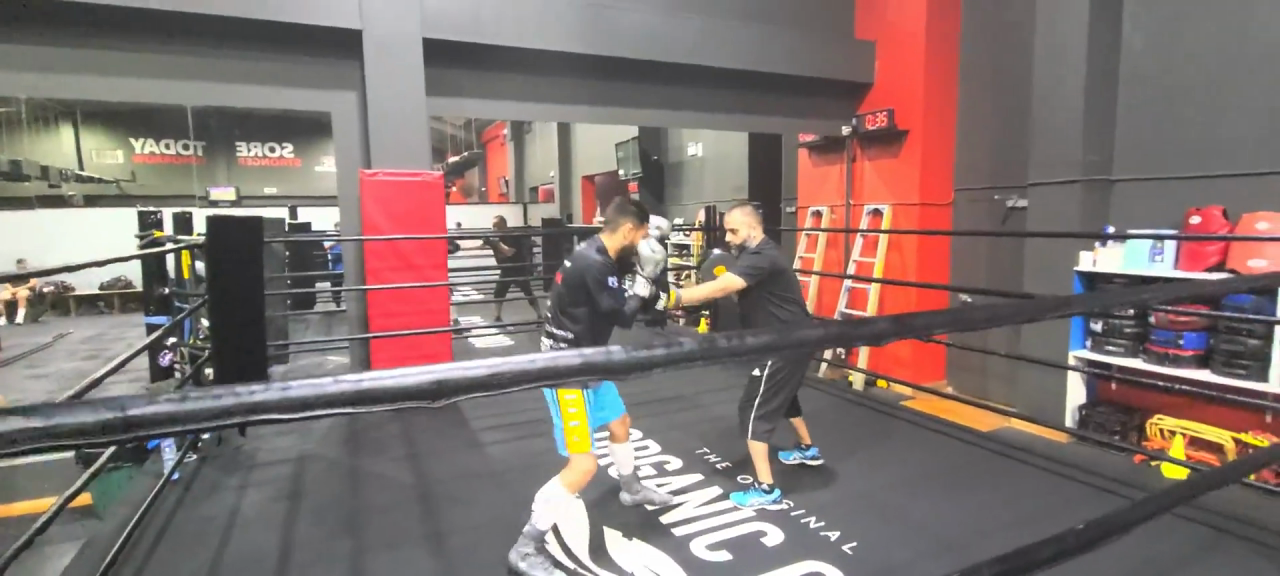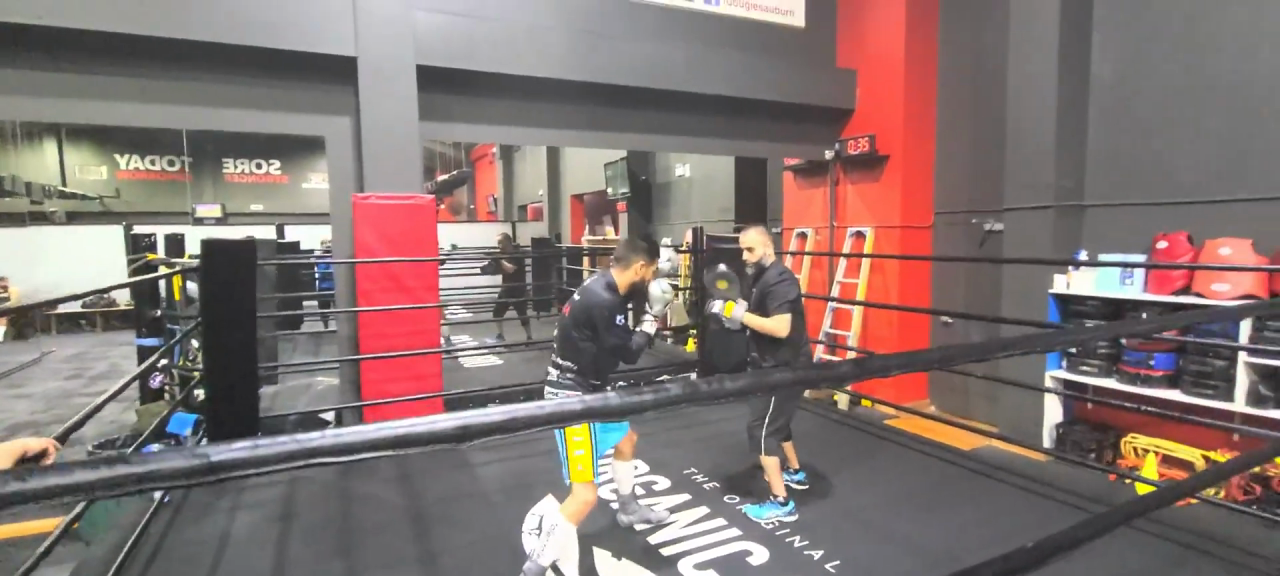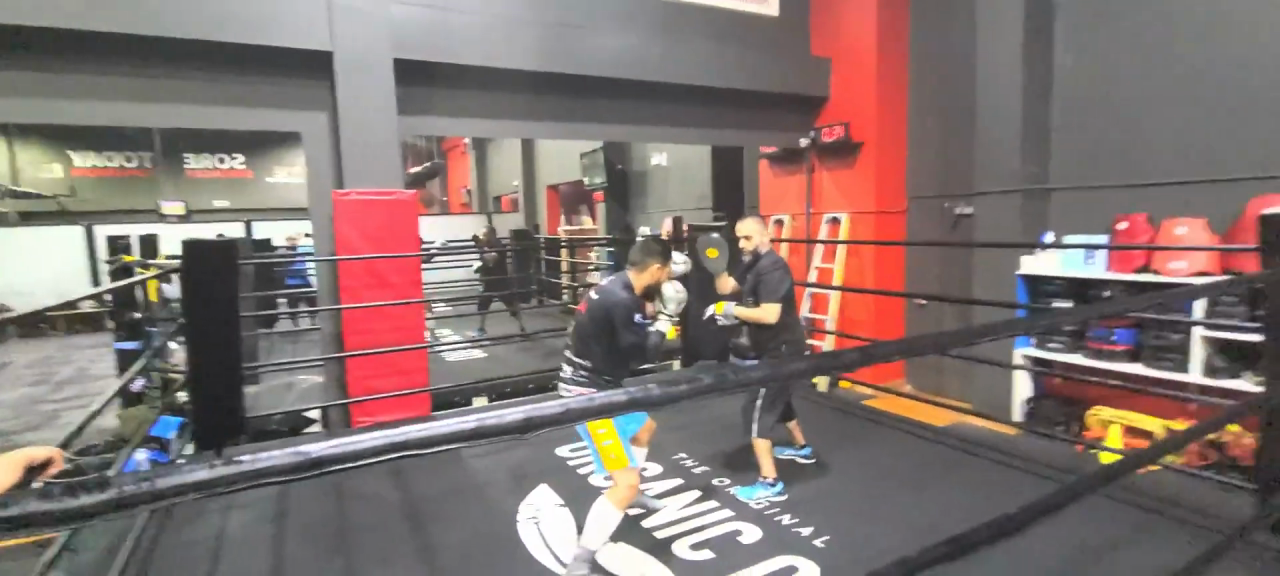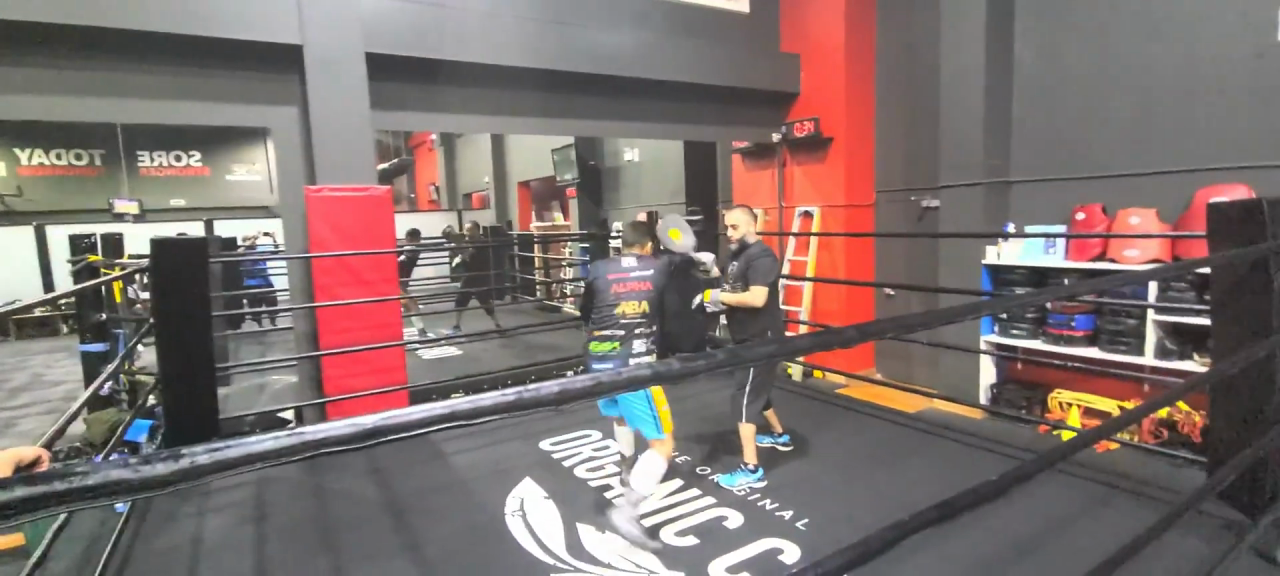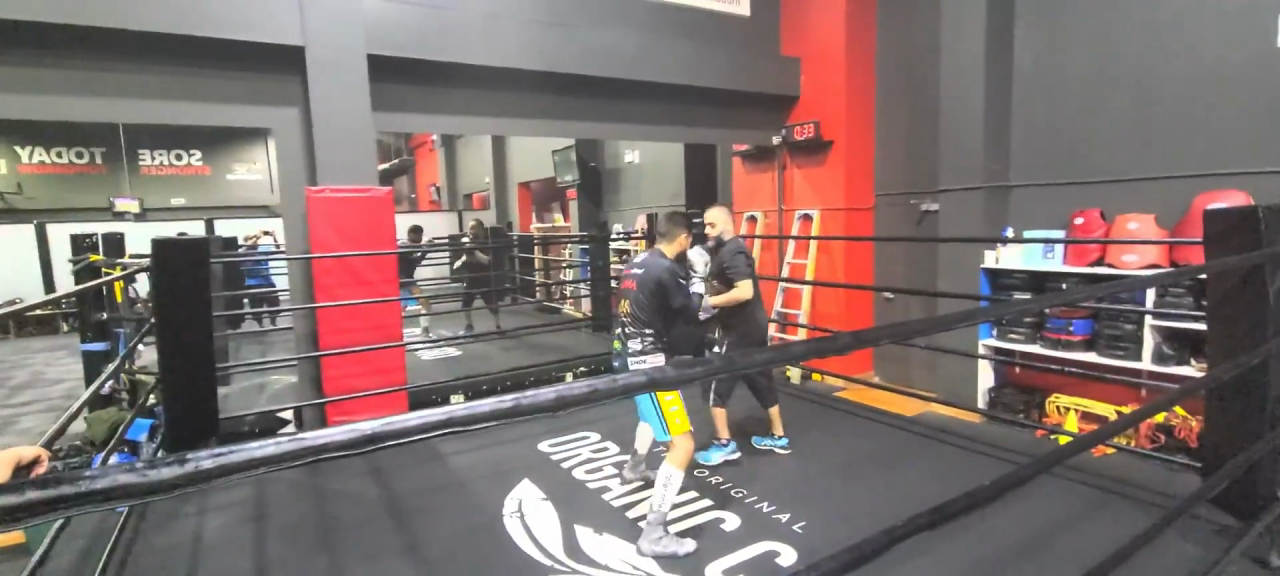
dt=0.5s
person 1, frame 1
left shoulder: (599, 253)
right shoulder: (594, 265)
right elbow: (623, 316)
left wrist: (654, 234)
right wrist: (646, 275)
left knee: (621, 426)
right knee: (582, 467)
left ankle: (631, 489)
person 1, frame 2
left shoulder: (605, 283)
right shoulder: (603, 300)
right elbow: (629, 352)
left wrist: (654, 280)
right wrist: (653, 314)
left hip: (591, 389)
right hip: (573, 398)
left knee: (626, 443)
right knee: (584, 497)
left ankle: (628, 508)
person 1, frame 3
left shoulder: (618, 284)
right shoulder: (620, 300)
left elbow: (644, 294)
right elbow: (645, 353)
left wrist: (661, 294)
right wrist: (667, 315)
left hip: (603, 385)
right hip: (588, 393)
left knee: (645, 429)
right knee: (624, 483)
left ankle: (635, 494)
person 1, frame 4
left shoulder: (599, 270)
right shoulder: (658, 267)
left elbow: (584, 312)
left hip: (600, 362)
right hip: (636, 365)
left knee: (621, 411)
right knee: (663, 446)
left ankle: (632, 470)
right ankle: (628, 508)
person 1, frame 5
left shoulder: (638, 263)
right shoulder: (666, 269)
right elbow: (689, 314)
left wrist: (686, 276)
right wrist: (698, 277)
left hip: (630, 357)
right hip: (647, 361)
left knee: (652, 413)
right knee: (681, 445)
left ankle: (634, 467)
right ankle: (653, 534)
person 2, frame 1
left shoulder: (760, 258)
right shoulder: (760, 255)
left elbow: (720, 289)
right elbow: (733, 288)
left wrist: (675, 296)
right wrist: (722, 275)
left knee: (755, 411)
right knee: (783, 398)
left ankle: (765, 490)
right ankle: (808, 449)
person 2, frame 2
left shoulder: (778, 280)
right shoulder: (763, 277)
left elbow: (780, 328)
right elbow: (759, 316)
left wrist: (738, 314)
right wrist: (731, 306)
left hip: (787, 366)
right hip: (780, 364)
left knee: (762, 428)
right knee: (775, 420)
left ankle: (780, 502)
right ankle: (795, 472)
person 2, frame 3
left shoulder: (772, 269)
right shoulder: (753, 266)
left elbow: (769, 316)
right elbow: (726, 288)
left wrist: (730, 310)
right wrist: (716, 265)
left hip: (782, 351)
right hip: (777, 349)
left knee: (758, 410)
right knee: (776, 399)
left ankle: (769, 483)
right ankle: (801, 448)
person 2, frame 4
left shoulder: (761, 256)
right shoulder: (738, 255)
left elbow: (757, 298)
right elbow: (722, 284)
left wrist: (718, 297)
left hip: (763, 339)
right hip: (747, 338)
left knee: (745, 397)
right knee: (756, 390)
left ankle: (751, 469)
right ankle: (779, 435)
person 2, frame 5
left shoulder: (732, 253)
right shoulder: (726, 250)
left elbow: (745, 292)
right elbow: (722, 286)
left wrist: (708, 302)
left hip: (741, 330)
right hip: (753, 326)
left knee: (718, 385)
right knee: (761, 381)
left ankle: (724, 444)
right ankle: (779, 436)
